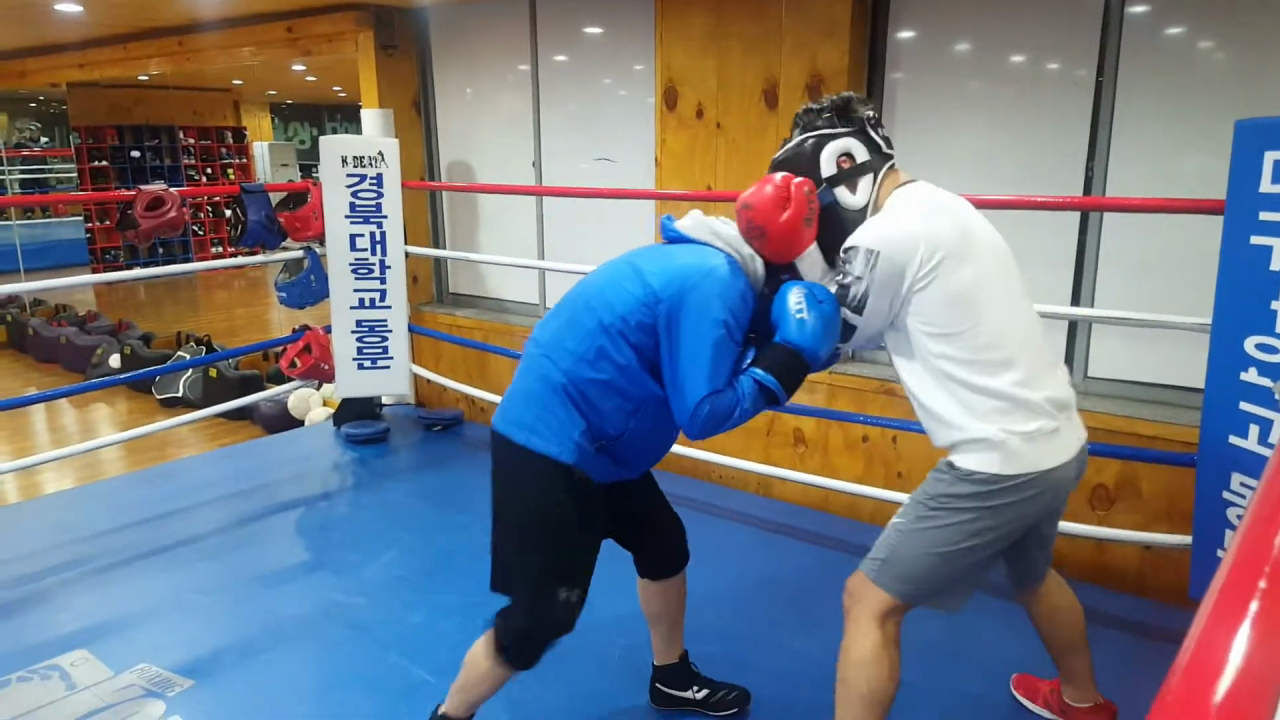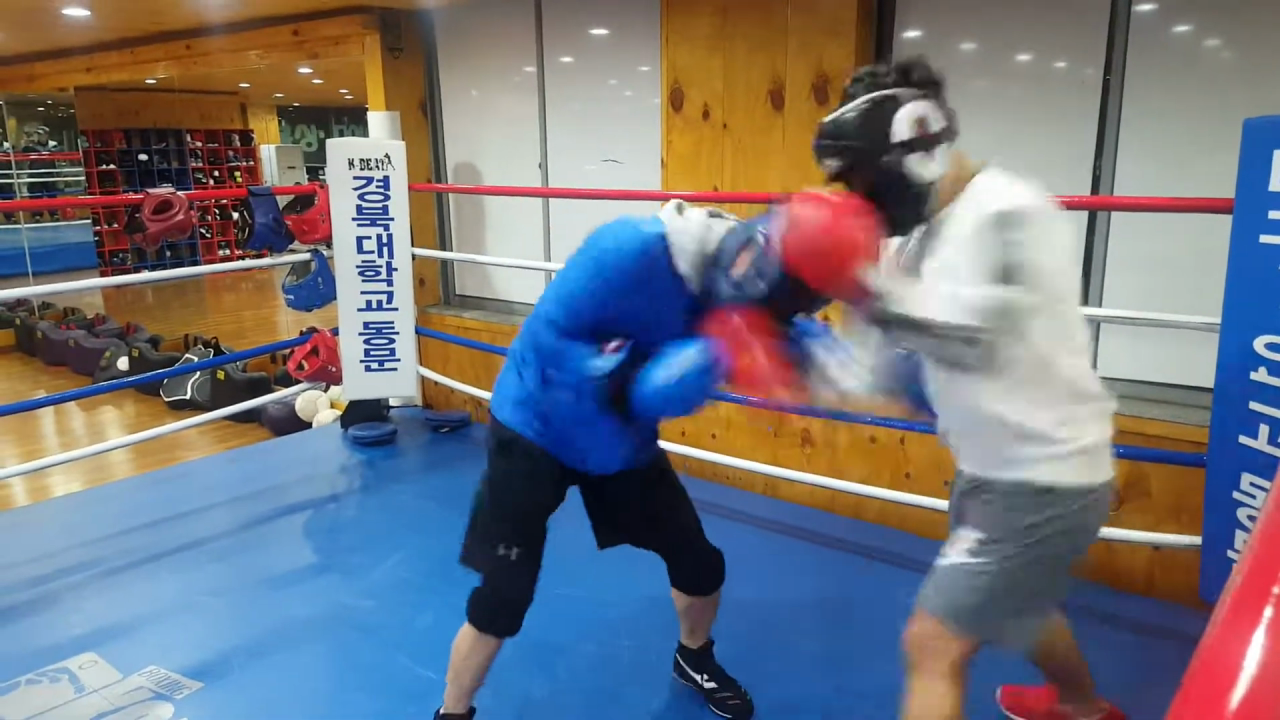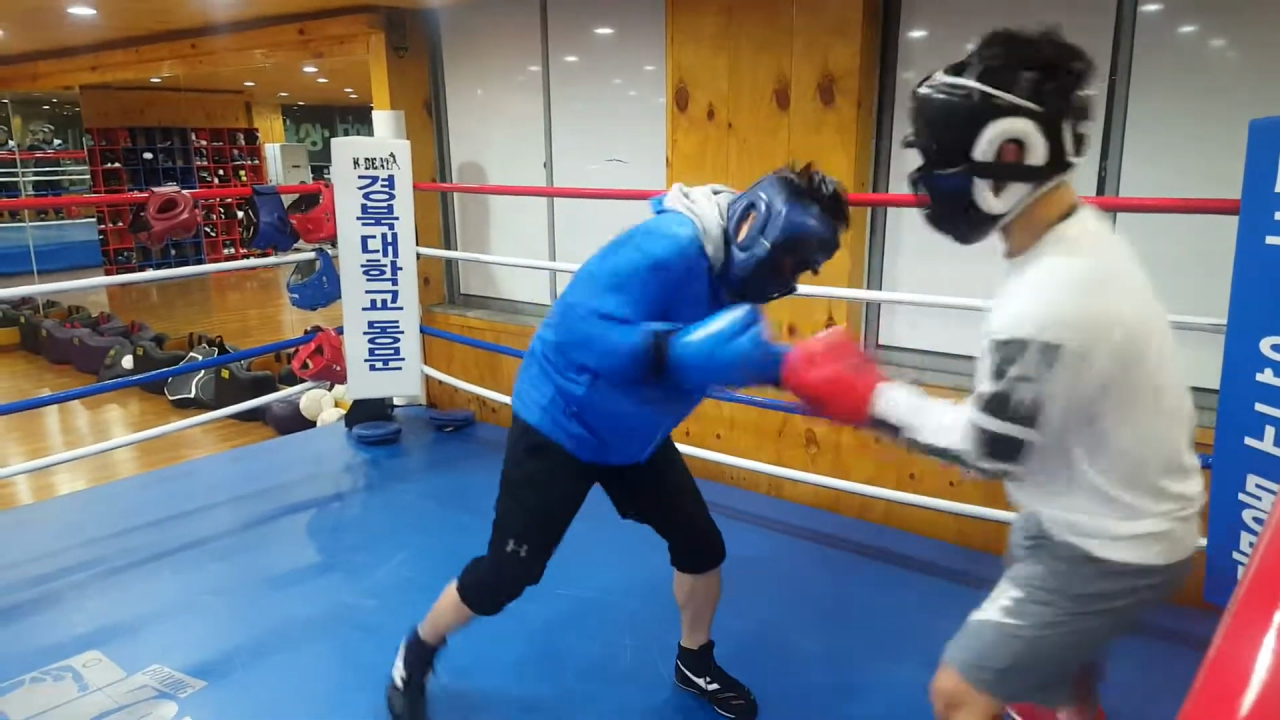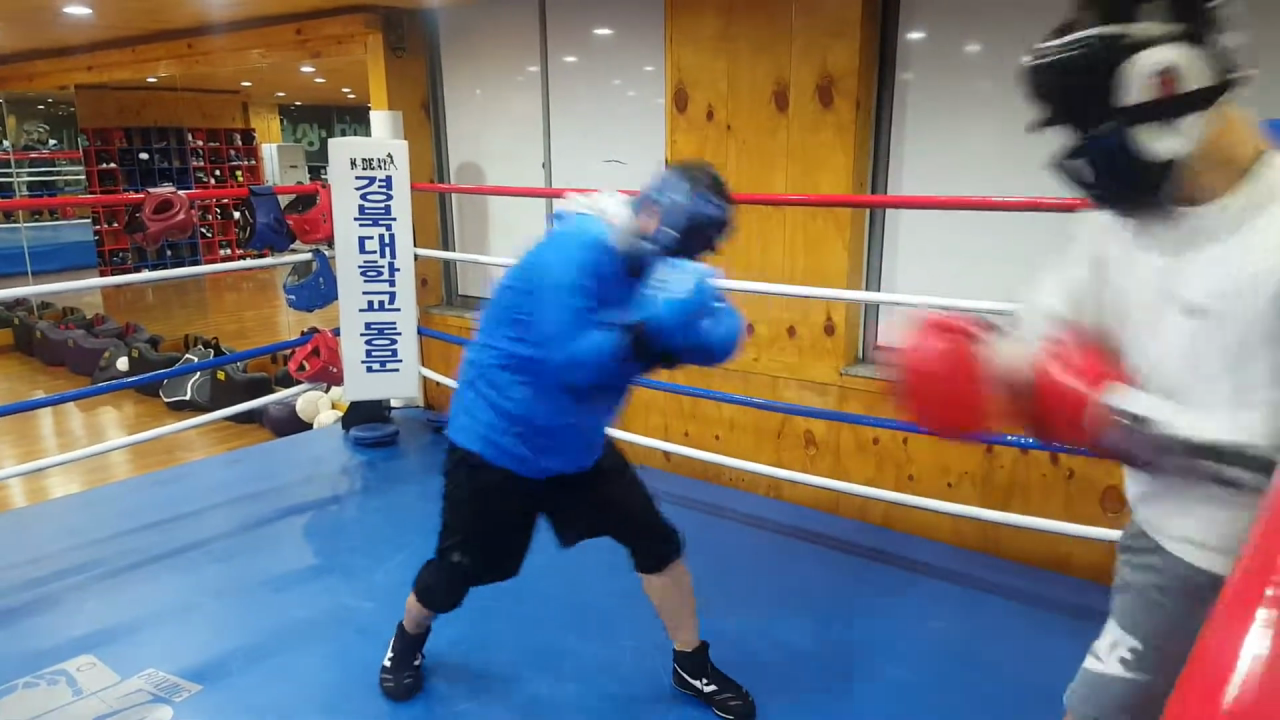
dt=0.3s
person 1, frame 1
left shoulder: (882, 237)
right shoulder: (942, 208)
left elbow: (839, 334)
left hip: (996, 464)
right hip: (1056, 446)
left knee: (868, 604)
right knee: (1030, 573)
person 1, frame 2
left shoulder: (1008, 211)
right shoulder: (920, 241)
left elbow: (973, 338)
right elbow: (902, 373)
left wrist: (867, 289)
left hip: (1046, 479)
right hip: (994, 471)
left knee: (933, 646)
right knee: (1015, 604)
person 1, frame 3
left shoulder: (1053, 305)
right shoulder: (1071, 237)
left elbow: (993, 443)
left wrist: (872, 397)
left hip: (1115, 543)
right hip: (1075, 510)
right knee: (1045, 632)
person 1, frame 4
right shoulder: (1129, 210)
right elbow: (1052, 323)
left wrist: (1118, 414)
right wrist: (980, 357)
left hip: (1214, 551)
right hip: (1161, 522)
person 2, frame 1
left shoulder: (705, 264)
right shoulder: (718, 284)
left elbow: (685, 377)
right elbow: (702, 413)
left wrist: (775, 355)
right wrist: (787, 362)
left hip: (591, 441)
right hip: (549, 448)
left knee: (665, 546)
right knee: (538, 619)
left ankle: (672, 679)
person 2, frame 2
left shoulder: (751, 314)
right shoulder: (634, 250)
left elbow: (806, 370)
right elbow: (547, 339)
right wrist: (629, 385)
left hip: (623, 444)
right hip: (535, 430)
left knee: (699, 562)
right knee: (502, 592)
left ankle: (694, 661)
person 2, frame 3
left shoulder: (733, 271)
right shoulder: (669, 245)
left elbow: (757, 359)
right elbow: (592, 331)
left wrist: (784, 364)
right wrist: (680, 353)
left hip: (635, 432)
right hip: (560, 426)
left knee: (701, 543)
right knee: (503, 575)
left ankle: (695, 662)
right ankle: (417, 654)
person 2, frame 4
left shoulder: (623, 260)
right shoulder: (590, 251)
left elbow: (614, 350)
right elbow: (567, 360)
left wrist: (689, 340)
right wrist: (654, 329)
left hip: (576, 439)
right hip: (499, 440)
left knee: (655, 542)
right knee: (456, 572)
left ankle: (692, 665)
right ankle: (406, 641)
